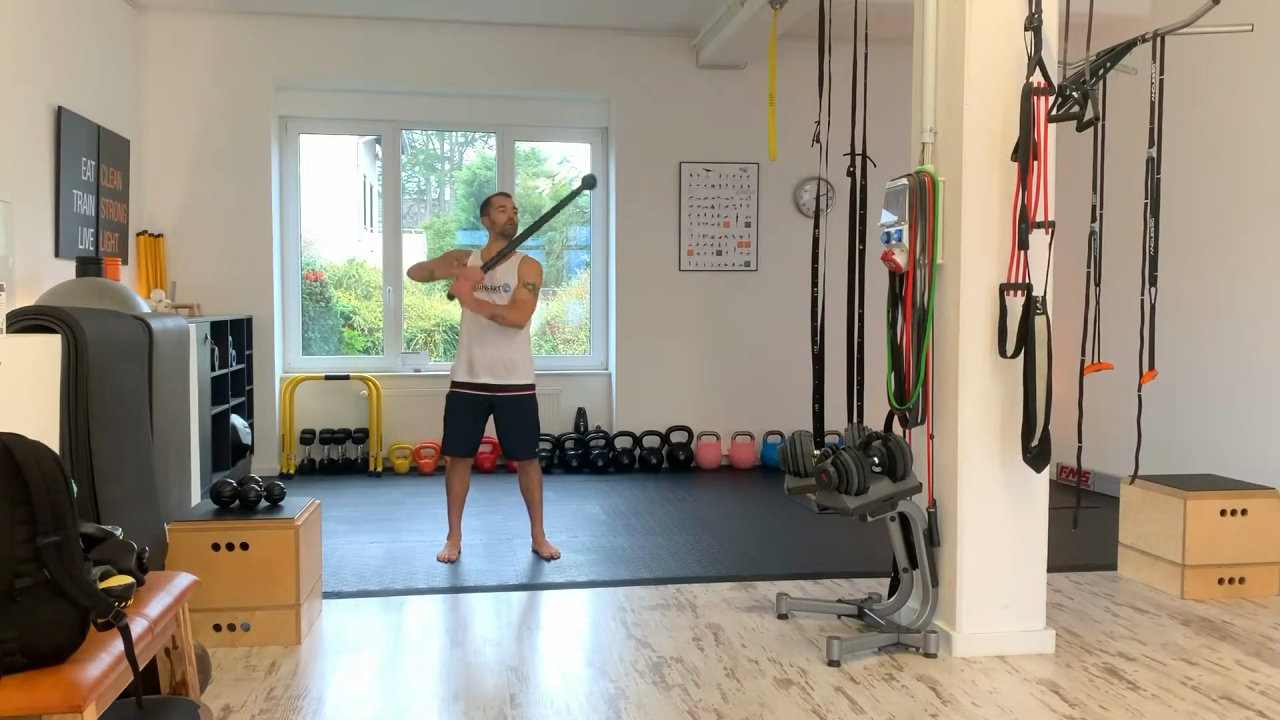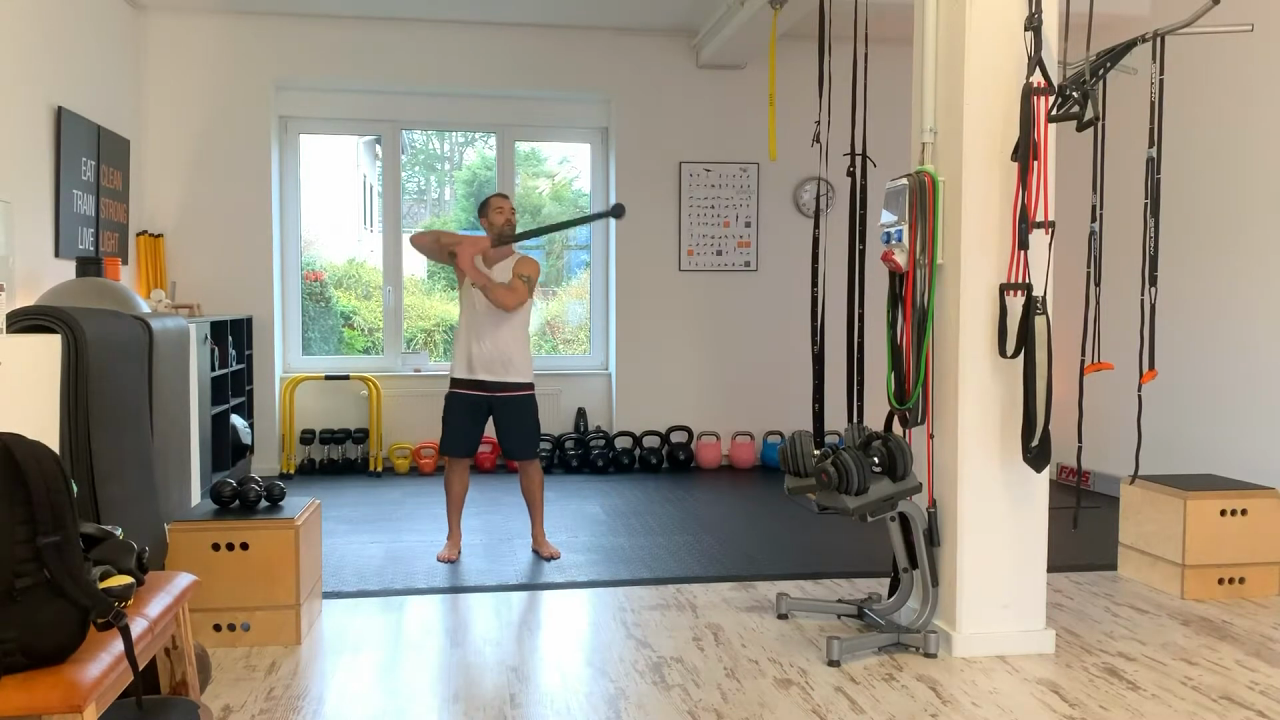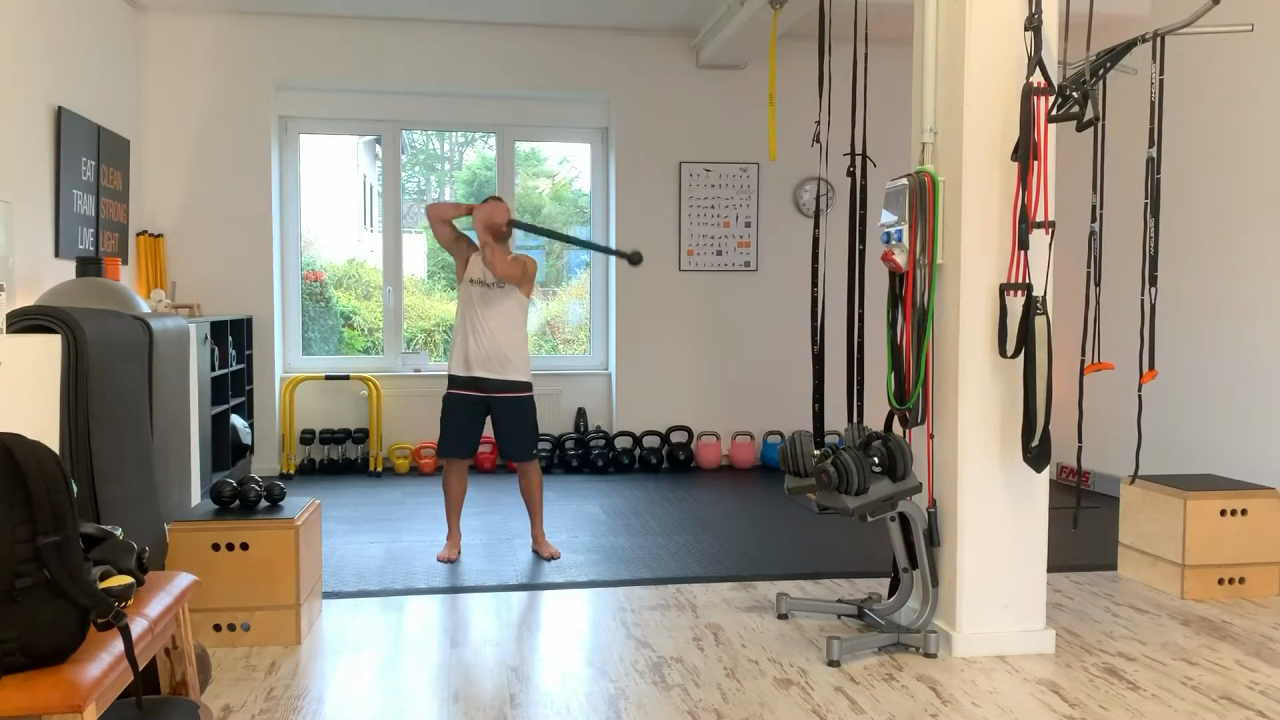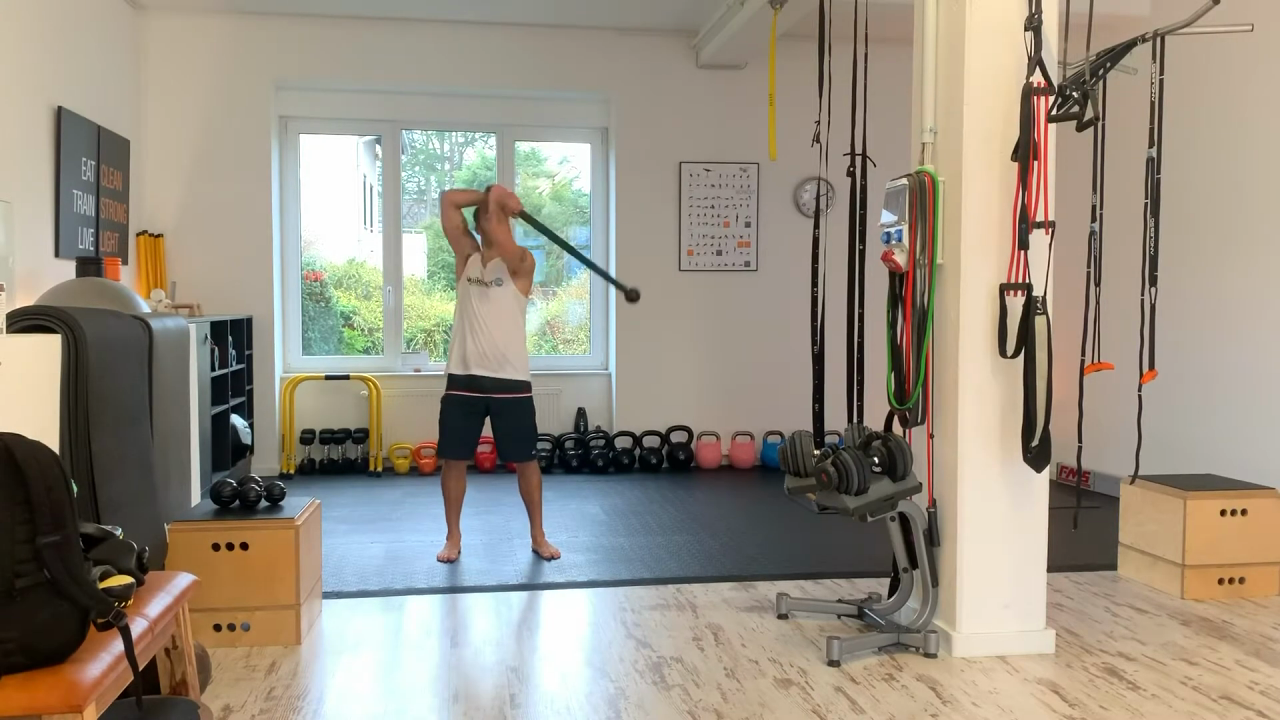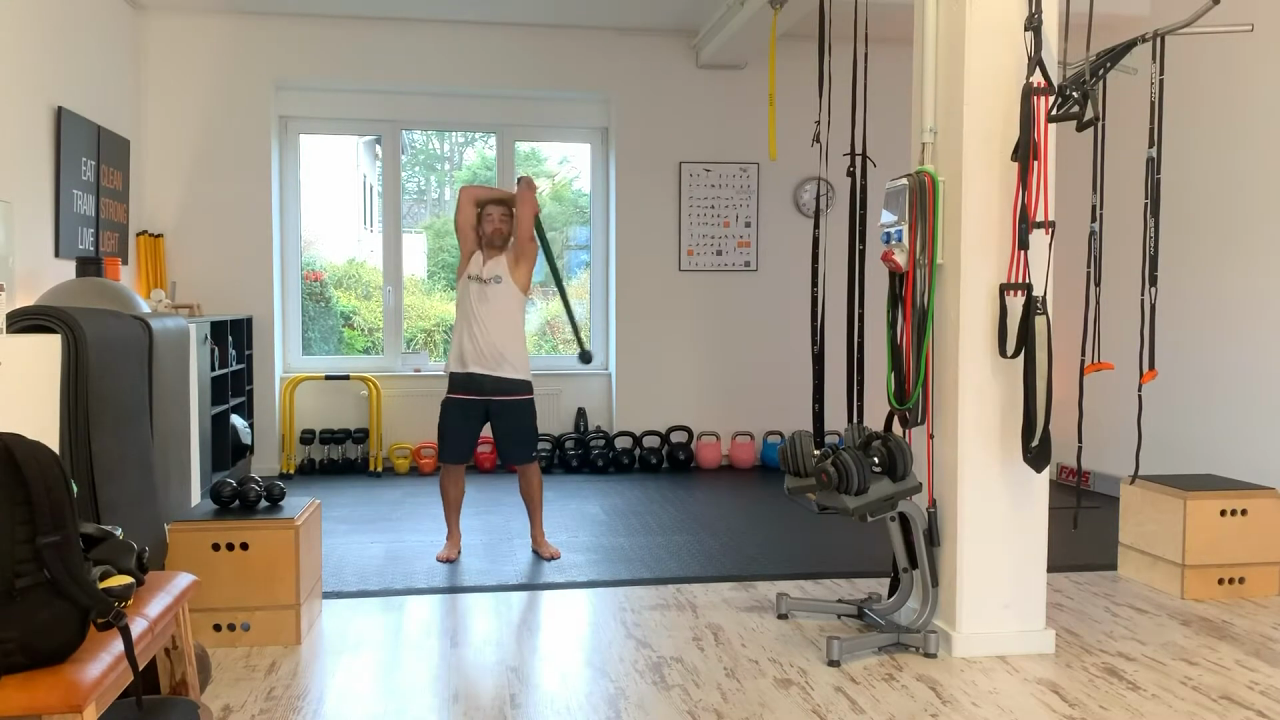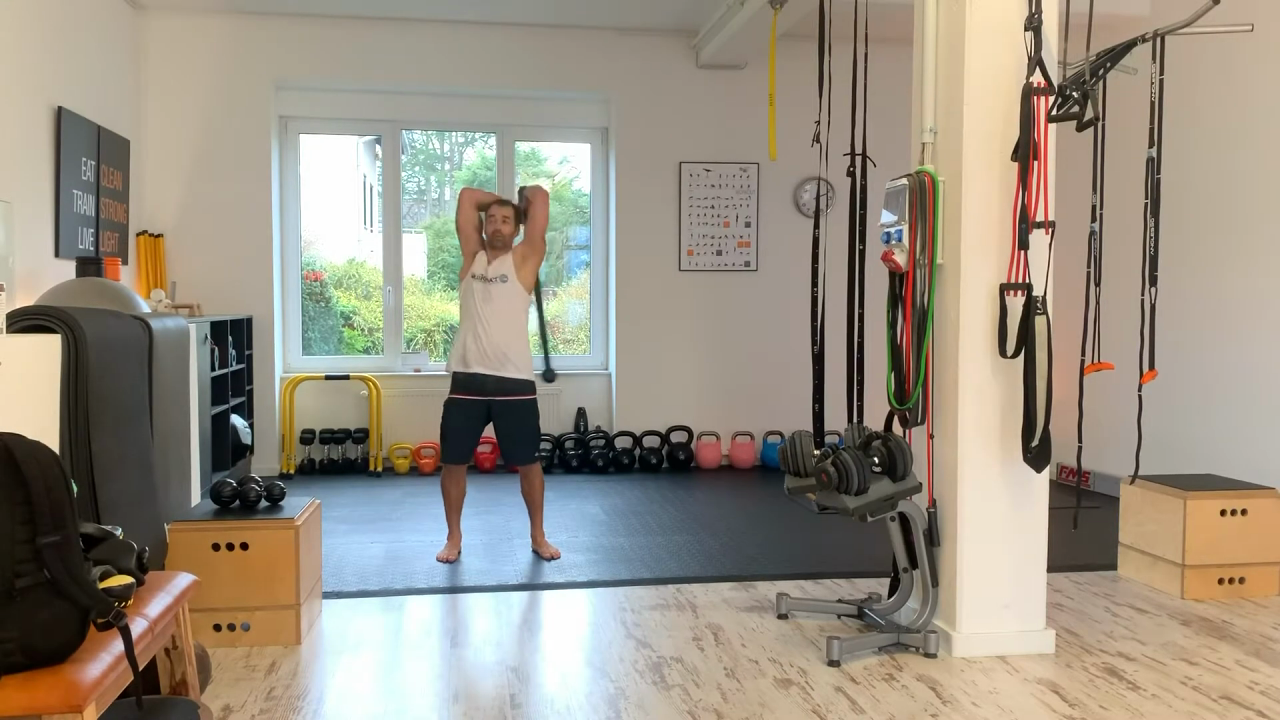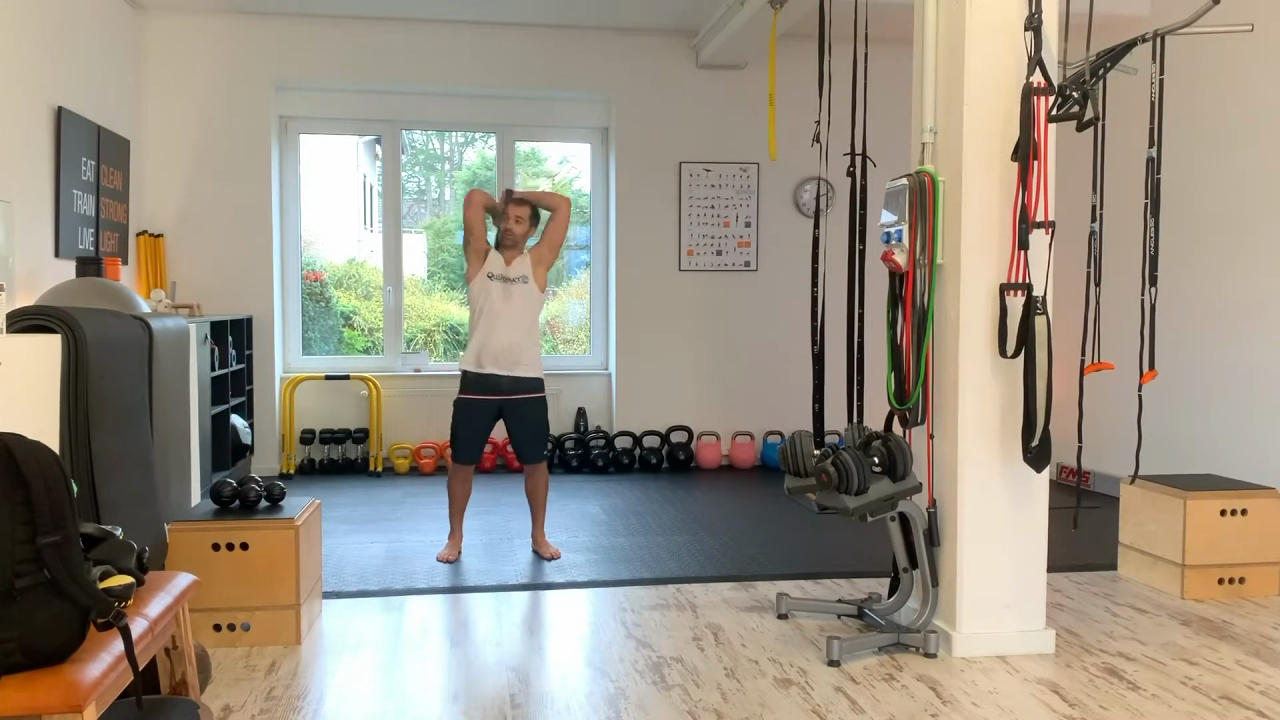
dt=0.1s
person 1, frame 1
left shoulder: (528, 267)
right shoulder: (464, 260)
left elbow: (519, 316)
right elbow: (415, 272)
left wrist: (473, 302)
right wrist: (455, 268)
left hip: (515, 383)
right hip: (468, 380)
left knee: (527, 459)
right knee: (458, 457)
left ankle: (538, 536)
right ankle: (454, 537)
person 1, frame 2
left shoulder: (526, 265)
right shoulder: (464, 254)
left elbow: (509, 301)
right elbow: (418, 240)
left wrist: (473, 270)
right wrist: (462, 243)
left hip: (514, 382)
right hip: (467, 379)
left knee: (527, 458)
right knee: (457, 457)
left ankle: (538, 535)
right ankle: (454, 537)
person 1, frame 3
left shoulder: (524, 265)
right shoulder: (465, 257)
left elbow: (500, 268)
right elbow: (434, 212)
left wrist: (487, 228)
right wrist: (479, 210)
left hip: (511, 381)
right hip: (465, 379)
left knee: (525, 459)
right knee: (454, 459)
left ankle: (538, 536)
right ankle: (453, 537)
person 1, frame 4
left shoulder: (522, 261)
right shoulder: (467, 256)
left elbow: (505, 249)
right elbow: (448, 200)
left wrist: (499, 207)
right wrist: (489, 196)
left hip: (510, 381)
right hip: (464, 380)
left knee: (524, 460)
right knee: (453, 460)
left ankle: (538, 535)
right ankle: (453, 537)
person 1, frame 5
left shoulder: (519, 259)
right shoulder: (469, 256)
left elbow: (528, 201)
right elbow: (467, 194)
left wrist: (523, 194)
right wrist: (507, 195)
left hip: (511, 382)
right hip: (465, 380)
left knee: (525, 462)
right knee: (452, 462)
left ankle: (538, 536)
right ankle: (453, 538)
person 1, frame 6
left shoulder: (525, 259)
right shoulder: (472, 256)
left elbow: (539, 199)
right elbow: (467, 196)
left wrist: (525, 202)
right wrist: (499, 201)
left hip: (514, 382)
right hip: (468, 381)
left knee: (528, 463)
right knee: (453, 463)
left ankle: (538, 536)
right ankle: (454, 538)
person 1, frame 7
left shoulder: (538, 261)
right shoulder: (480, 256)
left elbow: (564, 206)
right elbow: (472, 198)
left wrist: (522, 195)
right wrist: (499, 204)
left hip: (526, 382)
right hip: (479, 379)
left knee: (535, 461)
right knee: (462, 462)
left ankle: (538, 536)
right ankle: (455, 537)
